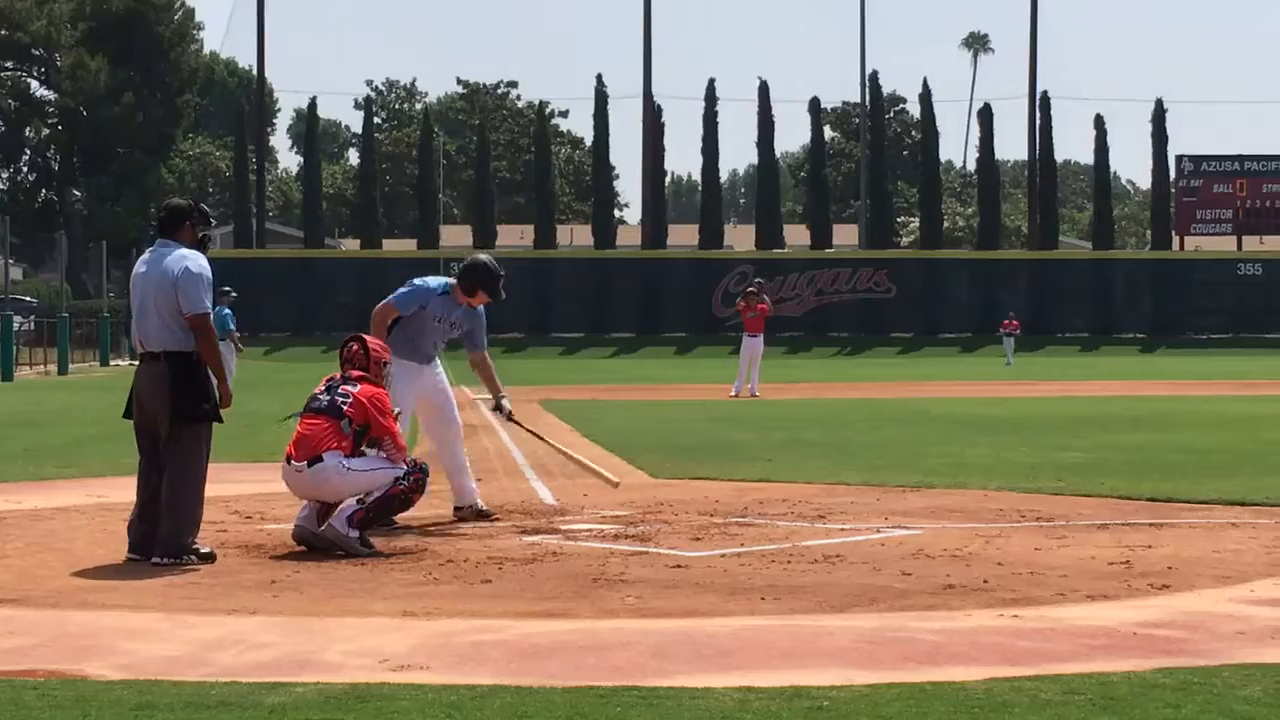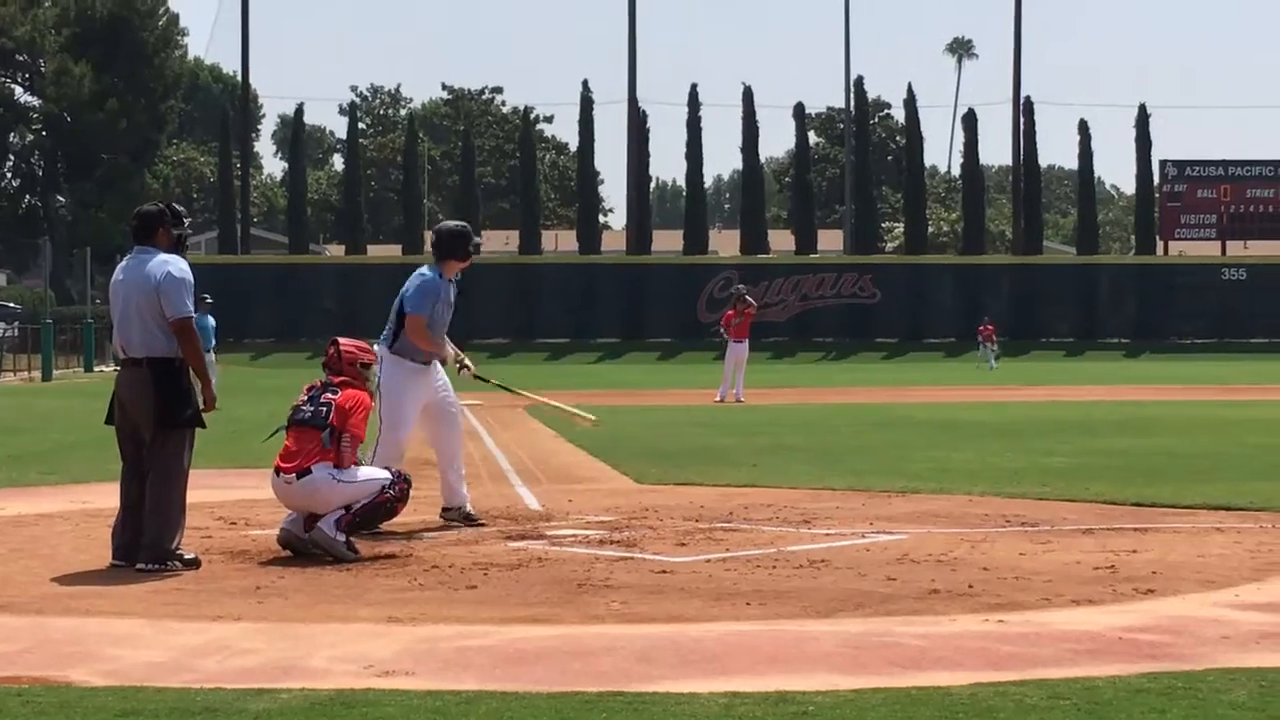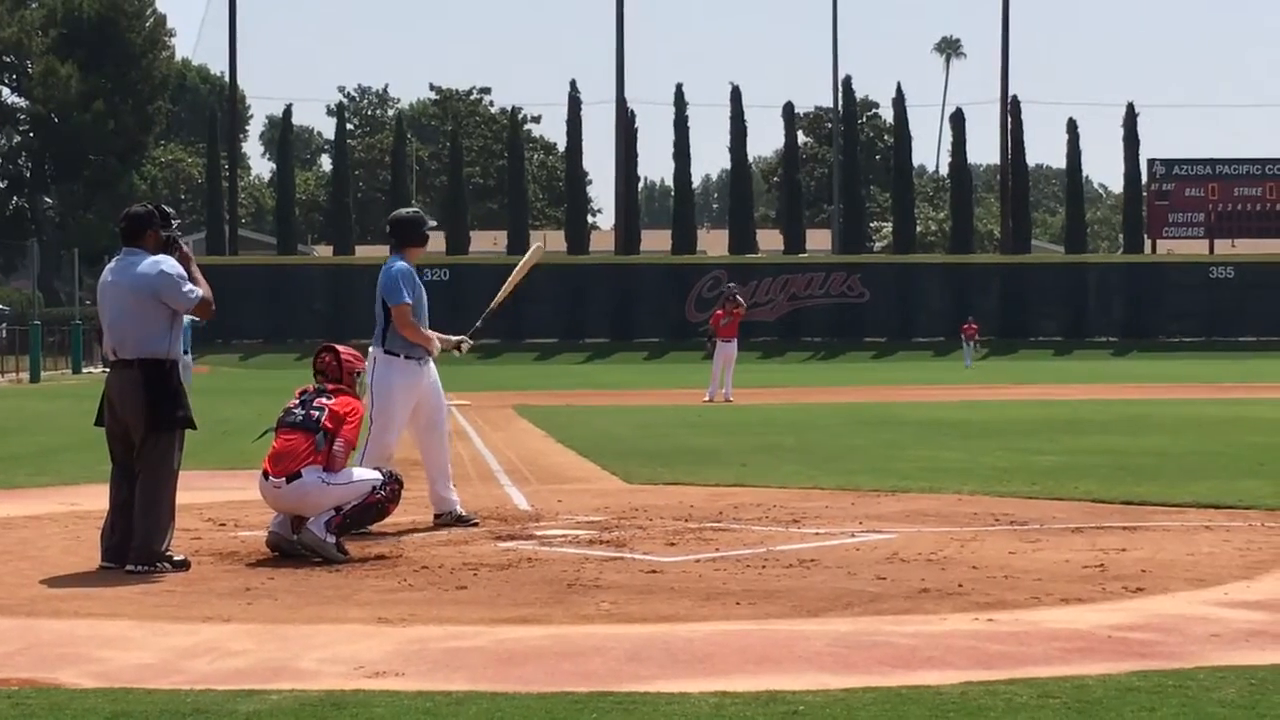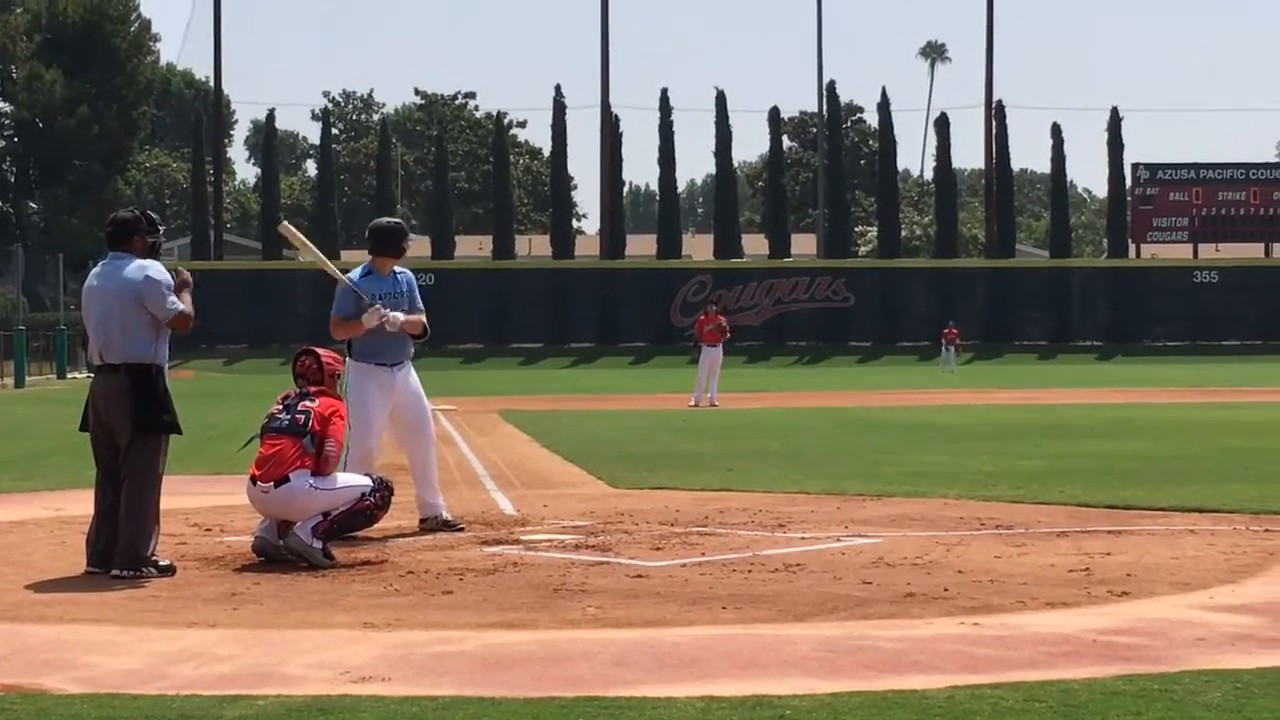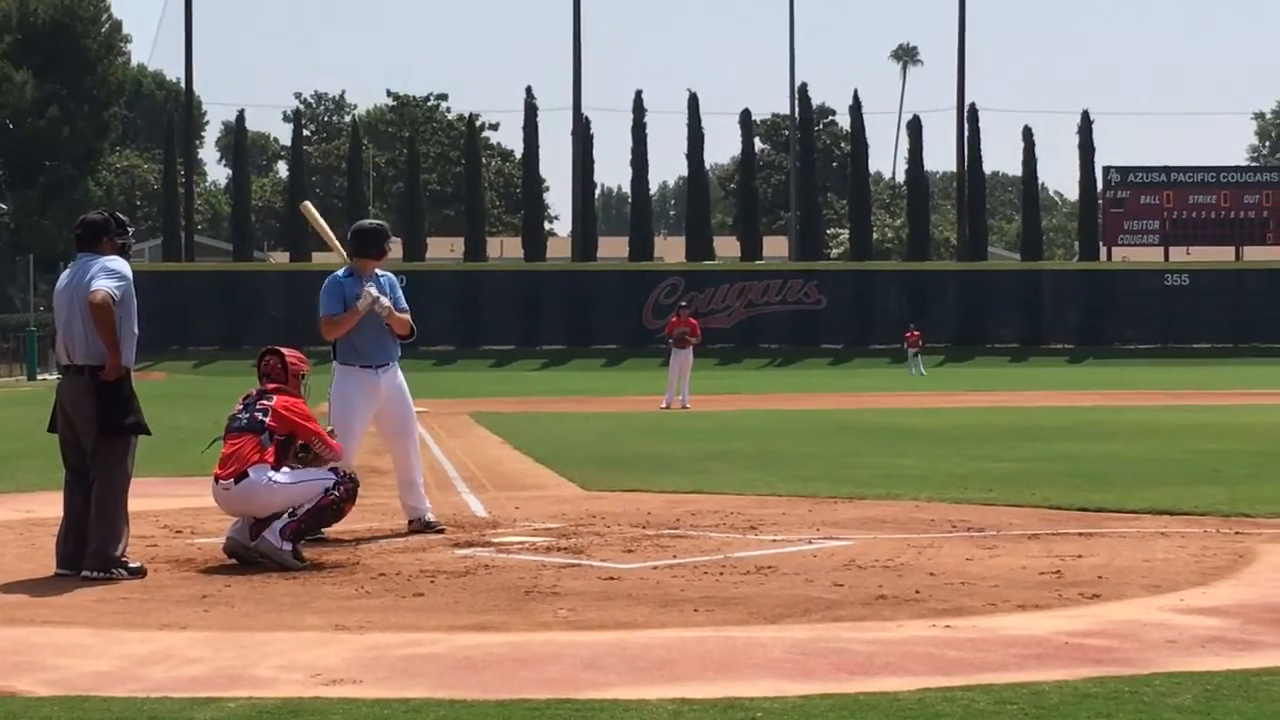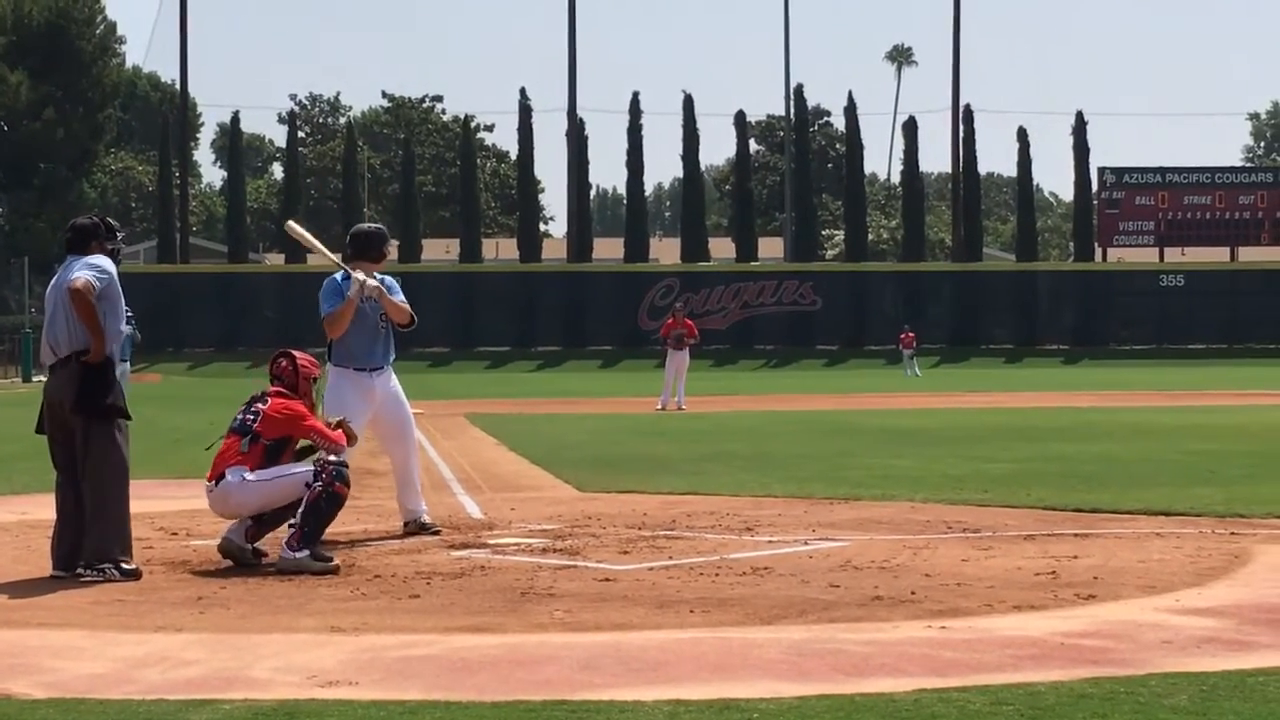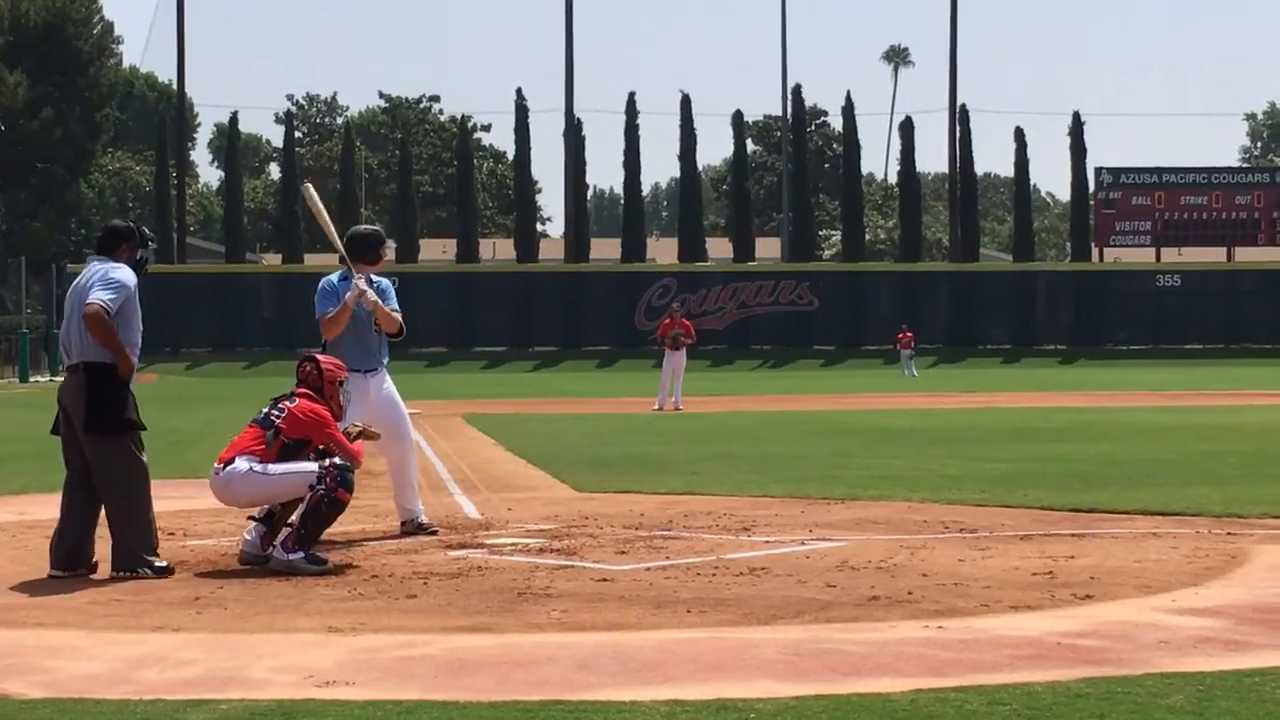
dt=0.7s
person 1, frame 1
left shoulder: (142, 264)
right shoulder: (191, 261)
left elbow: (147, 319)
right elbow: (201, 327)
right wrist: (221, 380)
left hip: (147, 370)
right hip: (181, 372)
left knee: (152, 461)
right knee: (185, 463)
left ankle: (143, 541)
right ankle: (175, 546)
person 1, frame 2
left shoulder: (120, 271)
right shoulder: (172, 267)
left elbow: (127, 325)
right elbow: (184, 331)
right wrist: (206, 383)
left hip: (128, 376)
right hip: (163, 378)
left knee: (135, 466)
right knee: (168, 467)
left ankle: (127, 547)
right ankle: (158, 552)
person 1, frame 3
left shoulder: (109, 273)
right shoulder: (162, 267)
left elbow: (125, 318)
right elbow: (205, 307)
right wrist: (190, 266)
left hip: (118, 378)
right hip: (153, 379)
left knee: (124, 467)
right knee: (156, 469)
left ankle: (116, 549)
right ankle: (148, 553)
person 1, frame 4
left shoulder: (93, 277)
right shoulder: (148, 272)
left elbow: (98, 327)
right elbow: (182, 321)
right wrist: (184, 288)
left hip: (103, 382)
right hip: (139, 384)
left knee: (109, 473)
right knee: (141, 474)
left ankle: (101, 554)
right ankle: (134, 558)
person 1, frame 5
left shoulder: (65, 277)
right shoulder: (113, 267)
left elbow: (68, 327)
right elbow: (99, 301)
right wrist: (115, 355)
left hip: (70, 383)
right hip: (104, 384)
left knee: (78, 474)
right knee: (110, 474)
left ankle: (72, 556)
right ankle: (104, 559)
person 1, frame 6
left shoulder: (58, 278)
right shoulder: (99, 265)
right elbow: (79, 290)
right wrist: (99, 340)
left hip: (58, 380)
right hip: (89, 378)
left knee: (71, 473)
right knee: (107, 470)
left ankle: (68, 557)
right ankle: (103, 559)
person 1, frame 7
left shoulder: (83, 277)
right shoulder: (119, 275)
left elbow: (83, 322)
right elbow: (95, 315)
right wrist: (124, 356)
left hip: (75, 383)
right hip: (102, 385)
left knee: (82, 476)
right knee: (127, 472)
left ankle: (68, 556)
right ankle: (134, 557)
person 2, frame 1
left shoulder: (474, 315)
right shoulder: (427, 290)
left elbow: (479, 358)
right elbow: (381, 313)
left wrist: (499, 397)
left hip: (428, 367)
right hip: (396, 364)
left knee: (449, 429)
left ankle: (466, 501)
person 2, frame 2
left shoulder: (449, 283)
right shoulder: (426, 280)
right elbow: (414, 330)
left wrist: (459, 356)
right wrist: (444, 351)
left hip: (429, 366)
right hip: (398, 366)
left knee: (451, 428)
right knee: (394, 439)
left ankle: (455, 504)
person 2, frame 3
left shoulder: (407, 270)
right shoulder: (397, 271)
right elbow: (403, 323)
left wrist: (449, 340)
right wrist: (433, 342)
left hip: (422, 366)
right hip: (392, 367)
left knee: (436, 435)
right knee: (381, 440)
left ankle: (447, 507)
person 2, frame 4
left shoulder: (405, 278)
right shoulder: (354, 282)
left elbow: (421, 325)
right elbow: (337, 330)
left wrist: (401, 319)
right wrist: (365, 322)
left hip: (403, 372)
right hip: (367, 375)
left knee: (422, 440)
right knee: (363, 447)
left ankle: (432, 511)
person 2, frame 5
left shoulder: (388, 281)
right shoulder: (337, 283)
left elbow: (407, 330)
right elbow: (329, 332)
left wrist: (389, 311)
right wrist: (361, 307)
left hip: (390, 375)
right hip: (352, 377)
left knee: (407, 444)
right knee: (341, 451)
left ankle: (419, 513)
person 2, frame 6
left shoulder: (387, 283)
right shoulder: (335, 284)
left elbow: (406, 320)
right elbow: (333, 331)
left wrist: (379, 293)
right wrist: (354, 294)
left hip: (384, 378)
right hip: (347, 380)
left knee: (405, 444)
left ankle: (415, 515)
person 2, frame 7
left shoulder: (383, 286)
right shoulder: (331, 285)
left elbow: (396, 329)
right elbow: (328, 331)
left wrist: (375, 303)
right wrist: (349, 300)
left hip: (378, 379)
right hip: (343, 381)
left knee: (403, 443)
left ankle: (412, 515)
person 3, frame 1
left shoulder: (329, 383)
right shoulder: (374, 393)
right elbow: (397, 453)
left wrist: (382, 425)
right wrist: (396, 431)
left hip: (291, 473)
right hip: (323, 472)
left knee: (352, 462)
right knee: (414, 474)
left ankle: (308, 523)
right ankle: (347, 525)
person 3, frame 2
left shoulder: (312, 391)
right shoulder: (357, 396)
right elbow: (346, 455)
left hip: (281, 484)
right hip: (313, 484)
right knee: (398, 484)
left ankle: (295, 527)
right ankle: (334, 529)
person 3, frame 3
left shoulder: (301, 397)
right shoulder: (351, 404)
left elbow: (295, 446)
right elbow: (338, 458)
right wrist: (333, 488)
left hip: (269, 487)
right hip: (302, 487)
right knee: (389, 484)
left ankle: (283, 529)
right ankle: (323, 529)
person 3, frame 4
left shoulder: (283, 402)
right shoulder: (332, 405)
left elbow: (279, 451)
right elbow: (330, 458)
right wrist: (319, 480)
left hip: (256, 493)
right hip: (291, 492)
right knee: (380, 491)
left ankle: (269, 534)
right ankle: (311, 534)
person 3, frame 5
left shoulder: (247, 402)
right shoulder: (290, 404)
right elbow: (334, 452)
left wrist: (296, 454)
left hip: (223, 492)
right hip: (253, 486)
left knee: (291, 485)
right knee: (345, 485)
left ankle: (241, 535)
right ankle: (281, 538)
person 3, frame 6
left shoulder: (260, 403)
right shoulder: (289, 408)
right elbow: (337, 446)
left wrist: (315, 446)
right wrist: (338, 430)
left hip: (220, 492)
right hip: (238, 488)
left knee: (301, 491)
right knee: (334, 474)
left ankle: (240, 537)
right ankle: (297, 550)
person 3, frame 7
left shoulder: (289, 403)
right shoulder: (315, 411)
left elbow: (292, 452)
right elbow: (354, 460)
left wrist: (341, 440)
right wrist: (356, 440)
left hip: (225, 477)
right hip: (242, 476)
left knee: (300, 478)
right knee: (338, 477)
left ankle: (256, 544)
right ankle: (291, 552)
